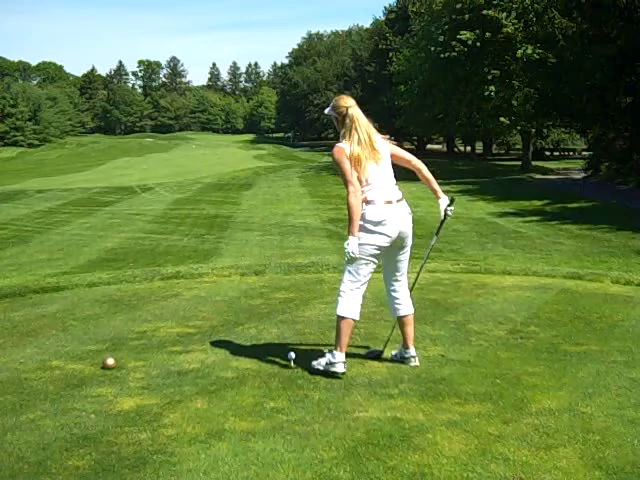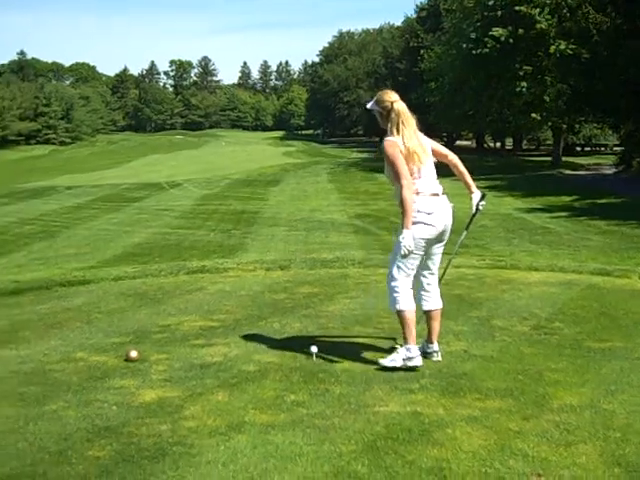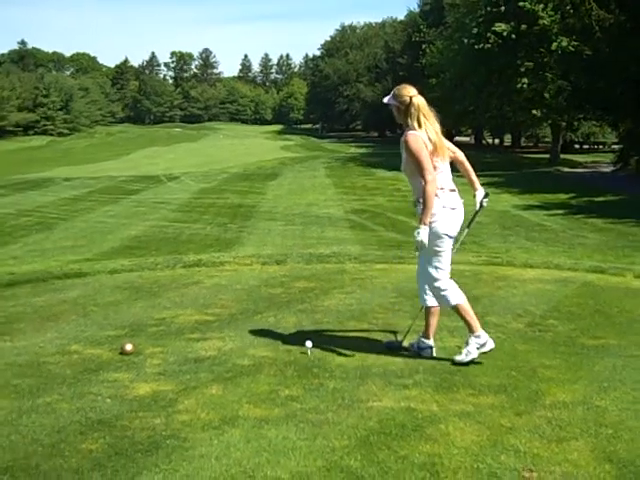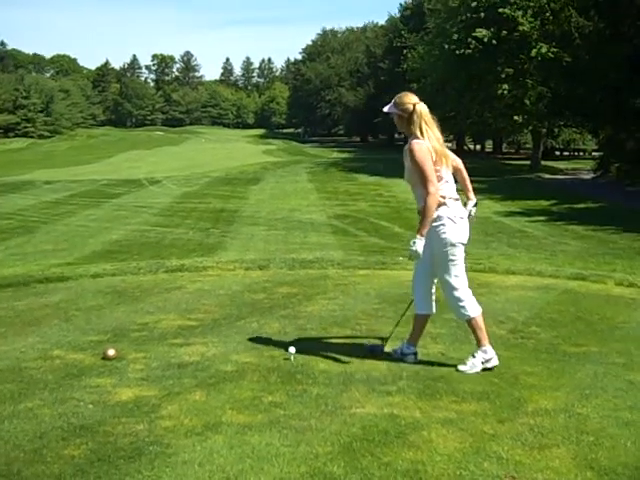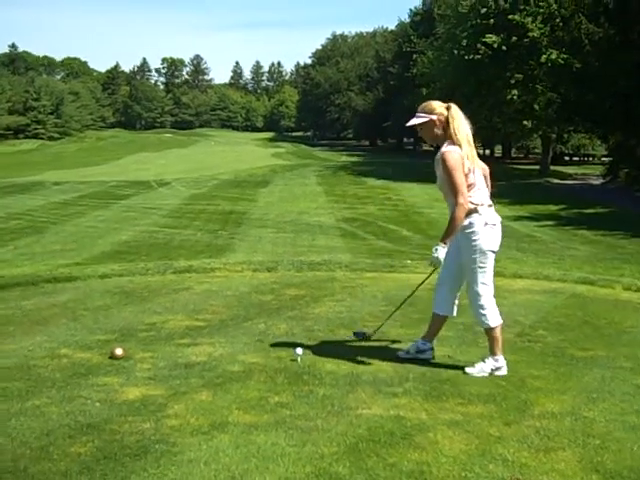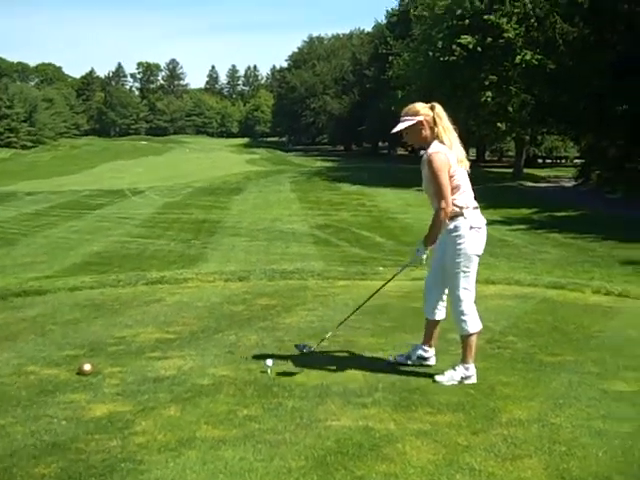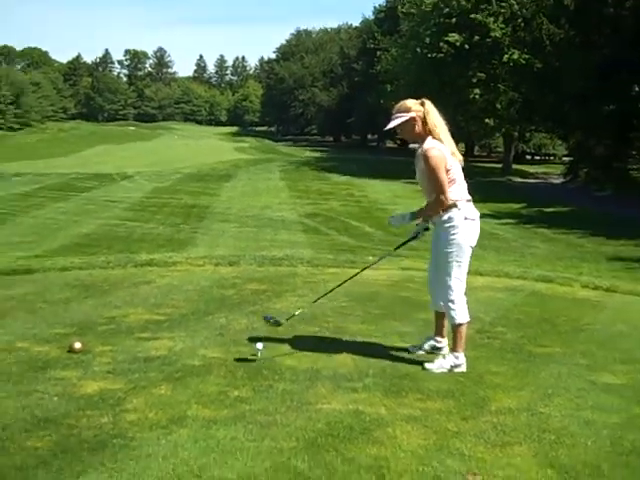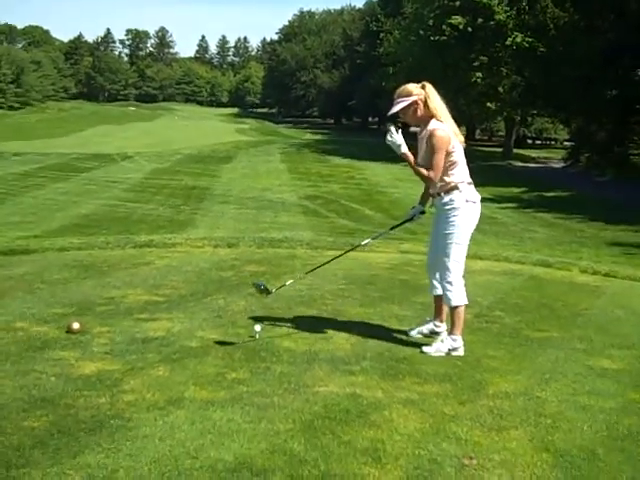
dt=0.2s
person 1, frame 1
left shoulder: (341, 149)
right shoulder: (378, 141)
left elbow: (354, 192)
right elbow: (418, 164)
left wrist: (352, 236)
right wrist: (441, 196)
left hip: (376, 221)
right hip: (401, 215)
left knee: (351, 288)
right knee: (398, 285)
left ankle: (337, 357)
right ankle: (409, 350)
person 1, frame 2
left shoulder: (390, 143)
right shoulder: (416, 136)
left elbow: (408, 186)
right elbow: (453, 159)
left wrist: (405, 229)
right wrist: (474, 191)
left hip: (421, 214)
right hip: (441, 209)
left knee: (398, 280)
right knee: (427, 279)
left ankle: (410, 348)
right ankle: (430, 345)
person 1, frame 3
left shoulder: (411, 137)
right shoulder: (429, 132)
left elbow: (431, 181)
right elbow: (459, 156)
left wrist: (423, 224)
right wrist: (477, 188)
left hip: (439, 210)
right hip: (449, 206)
left knee: (438, 278)
right knee: (427, 276)
left ankle: (479, 336)
right ankle: (427, 341)
person 1, frame 4
left shoulder: (417, 147)
right shoulder: (430, 141)
left elbow: (433, 193)
right elbow: (458, 164)
left wrist: (419, 235)
right wrist: (470, 198)
left hip: (446, 221)
right hip: (444, 220)
left knee: (455, 287)
right knee: (422, 283)
left ankle: (486, 352)
right ankle: (410, 346)
person 1, frame 5
left shoulder: (449, 154)
right shoulder: (456, 148)
left elbow: (462, 203)
right elbow: (485, 170)
left wrist: (442, 243)
right wrist: (486, 199)
left hip: (479, 227)
right hip: (470, 227)
left knee: (480, 294)
right knee: (445, 286)
left ankle: (496, 360)
right ankle: (425, 345)
person 1, frame 6
left shoulder: (435, 155)
right shoulder: (441, 150)
left elbow: (445, 206)
left wrist: (425, 244)
left hip: (464, 230)
right hip: (452, 230)
left knee: (461, 299)
right knee: (433, 290)
left ankle: (467, 368)
right ankle: (426, 349)
person 1, frame 7
left shoulder: (432, 151)
right shoulder: (428, 146)
left elbow: (442, 199)
left wrist: (410, 217)
right wrist: (424, 221)
left hip: (458, 222)
right hip: (446, 222)
left knee: (452, 289)
right knee: (436, 283)
left ankle: (457, 357)
right ankle: (439, 340)
person 1, frame 8
left shoulder: (439, 132)
right shoulder: (427, 130)
left elbow: (432, 178)
left wrist: (403, 151)
right wrist: (421, 204)
left hip: (459, 204)
right hip: (445, 204)
left knee: (450, 271)
right knee: (435, 266)
left ankle: (454, 339)
right ankle: (438, 323)
